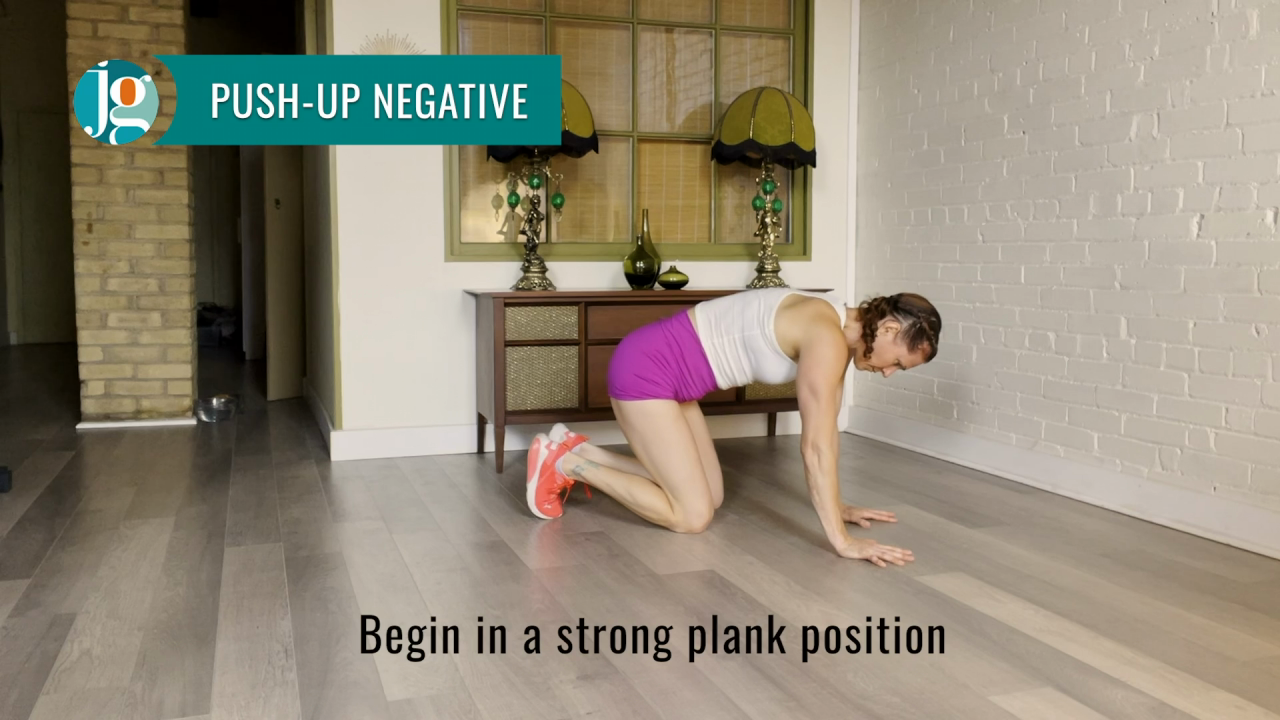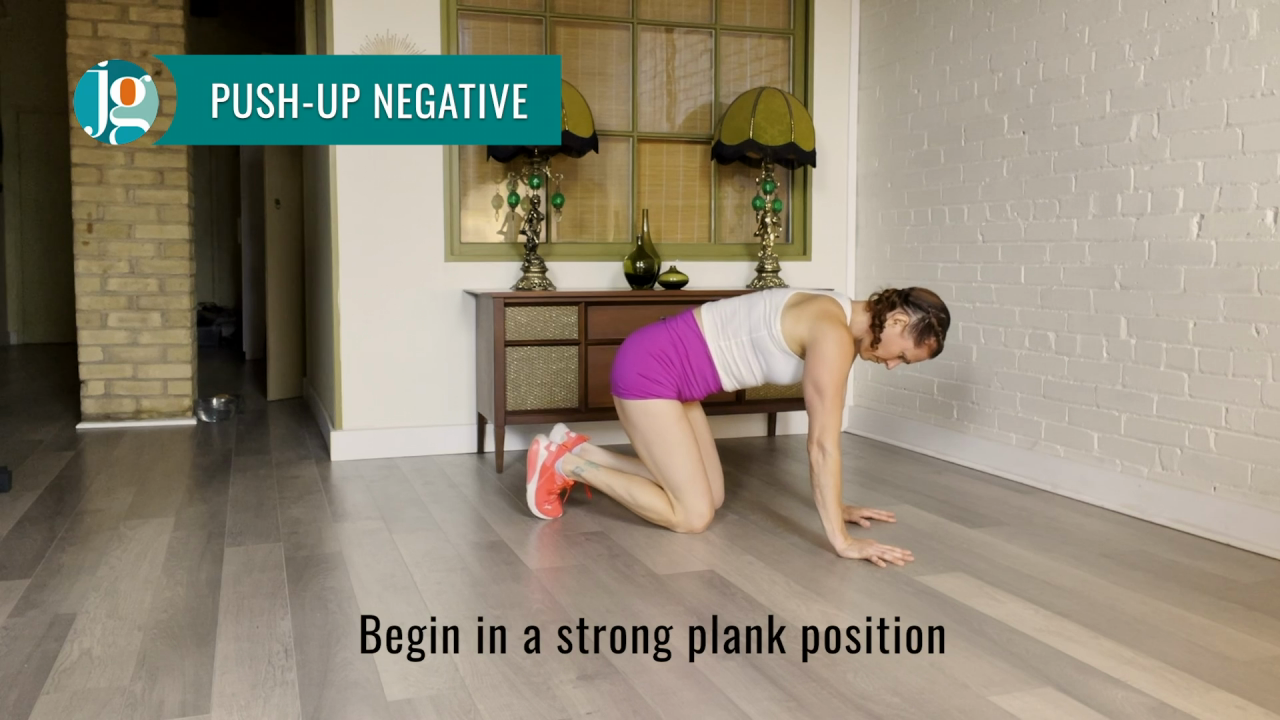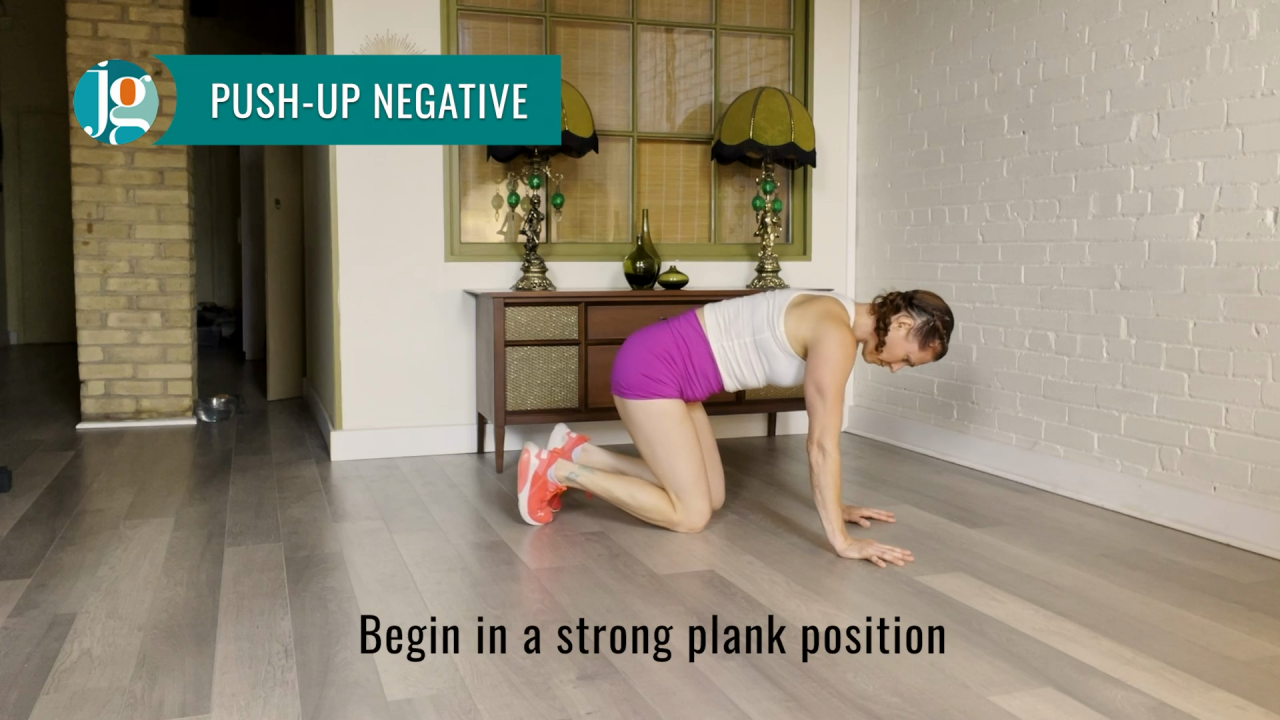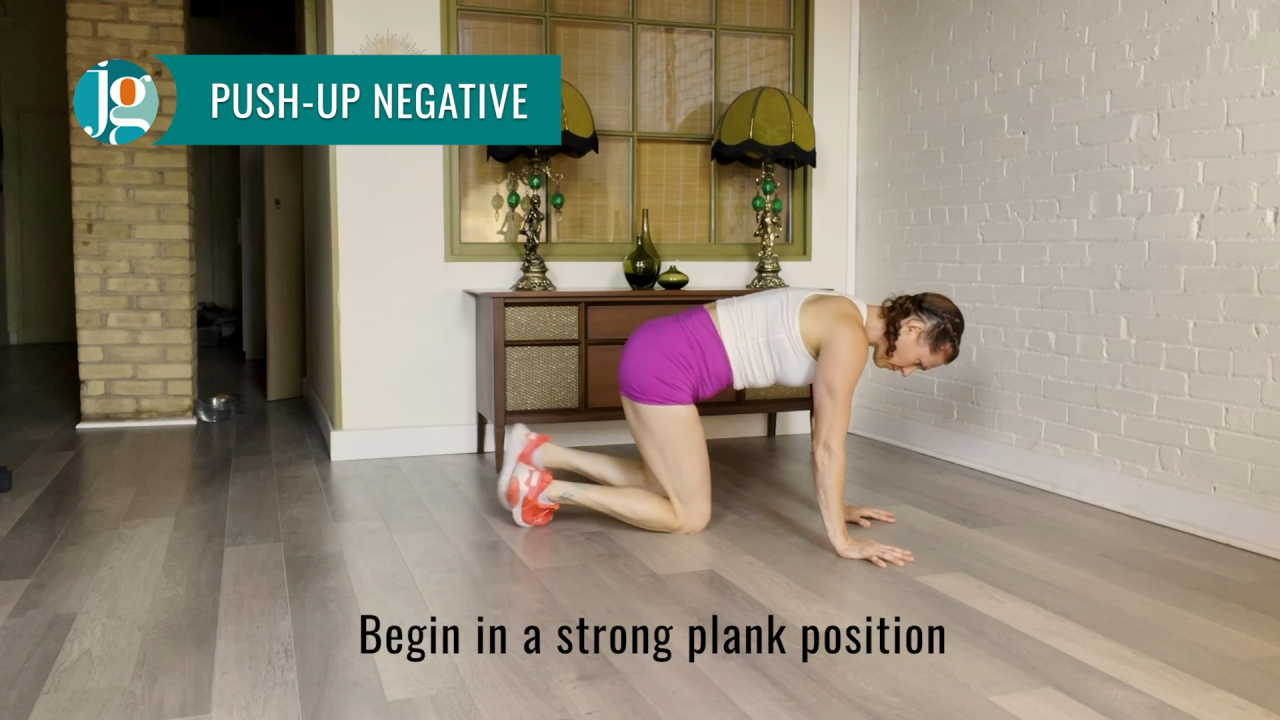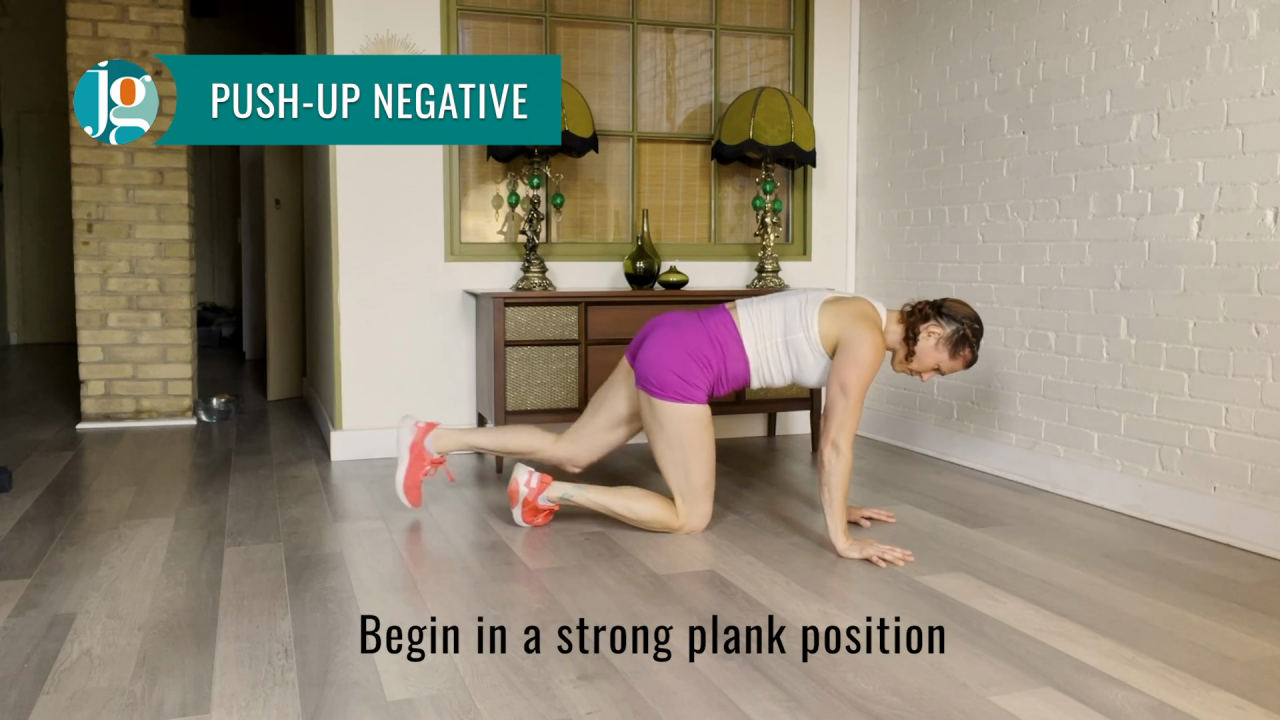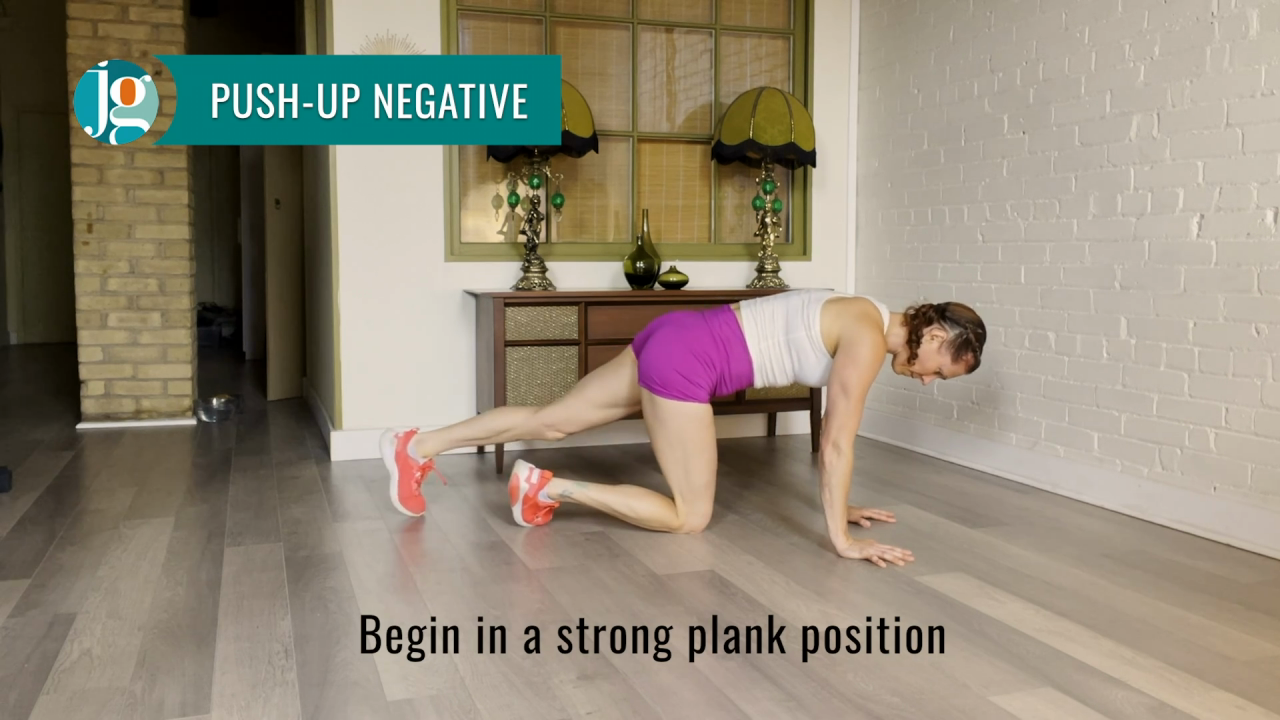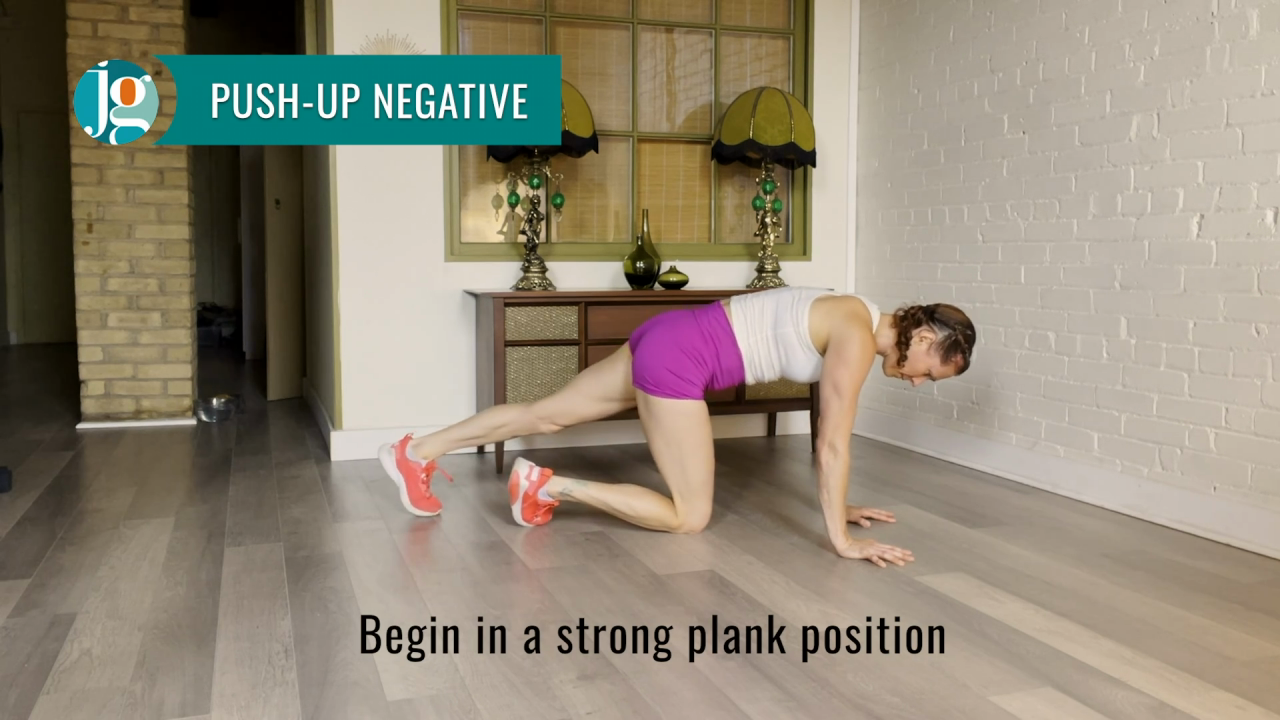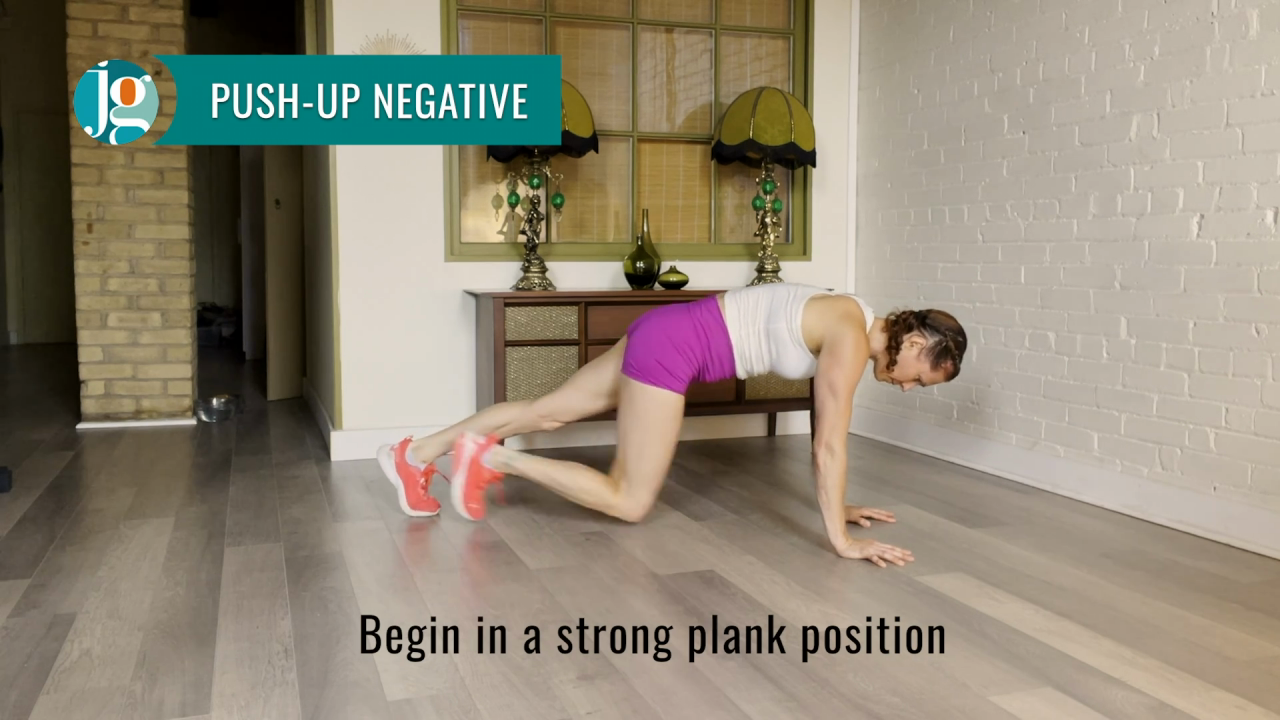
dt=0.3s
person 1, frame 1
left shoulder: (841, 331)
right shoulder: (827, 338)
left elbow: (827, 428)
right elbow: (816, 446)
left wrist: (838, 506)
right wrist: (842, 541)
left hip: (662, 369)
right hip: (643, 370)
left knee: (708, 496)
right knee: (692, 516)
left ankle: (575, 449)
right ankle: (564, 464)
person 1, frame 2
left shoulder: (845, 326)
right shoulder: (833, 333)
left elbow: (828, 429)
right elbow: (823, 443)
left wrist: (836, 506)
right wrist: (841, 540)
left hip: (663, 367)
right hip: (648, 369)
left knee: (709, 497)
right knee: (692, 517)
left ankle: (578, 450)
right ankle: (562, 464)
person 1, frame 3
left shoulder: (842, 325)
right shoulder: (836, 335)
left elbow: (826, 434)
right elbow: (823, 445)
left wrist: (837, 506)
right wrist: (841, 540)
left hip: (662, 365)
right hip: (649, 368)
left knee: (710, 497)
right knee: (691, 515)
left ankle: (577, 452)
right ankle: (557, 471)
person 1, frame 4
left shoulder: (848, 323)
right shoulder: (849, 336)
left elbow: (824, 427)
right elbow: (828, 446)
left wrist: (838, 505)
right wrist: (841, 539)
left hip: (662, 349)
right hip: (663, 365)
left knee: (659, 490)
right knee: (690, 514)
left ankle: (542, 451)
right ankle: (545, 488)
person 1, frame 5
left shoulder: (856, 322)
right shoulder: (868, 336)
left elbow: (831, 433)
right elbow: (836, 445)
left wrist: (840, 507)
right wrist: (842, 540)
left hip: (668, 340)
right hip: (682, 363)
left knee: (571, 450)
right knee: (690, 517)
left ankle: (434, 442)
right ankle: (547, 491)
person 1, frame 6
left shoulder: (859, 324)
right shoulder: (870, 337)
left elbow: (833, 433)
right elbow: (837, 443)
left wrist: (840, 506)
right wrist: (841, 538)
left hip: (673, 340)
right hip: (685, 361)
left knee: (550, 421)
right knee: (690, 517)
left ankle: (415, 447)
right ankle: (548, 488)
person 1, frame 7
left shoulder: (854, 323)
right shoulder: (858, 336)
left elbow: (829, 435)
right elbow: (833, 443)
left wrist: (838, 504)
right wrist: (841, 538)
left hip: (667, 340)
right hip: (679, 360)
left knee: (546, 414)
right knee: (691, 518)
left ankle: (414, 453)
right ankle: (549, 486)
person 1, frame 8
left shoulder: (854, 328)
right shoulder: (851, 336)
left elbow: (826, 433)
right elbow: (830, 443)
left wrist: (838, 506)
right wrist: (841, 538)
left hip: (666, 336)
right hip: (671, 346)
left knee: (547, 413)
right knee: (630, 504)
left ankle: (415, 453)
right ankle: (491, 457)
